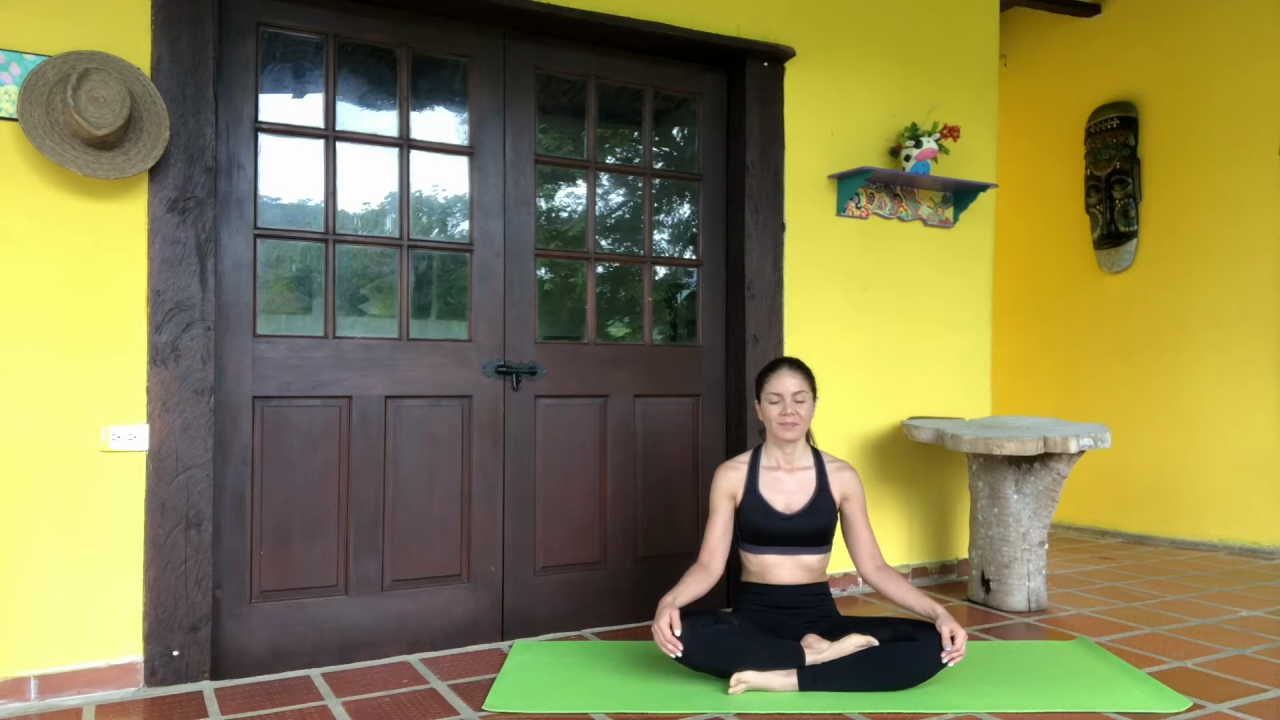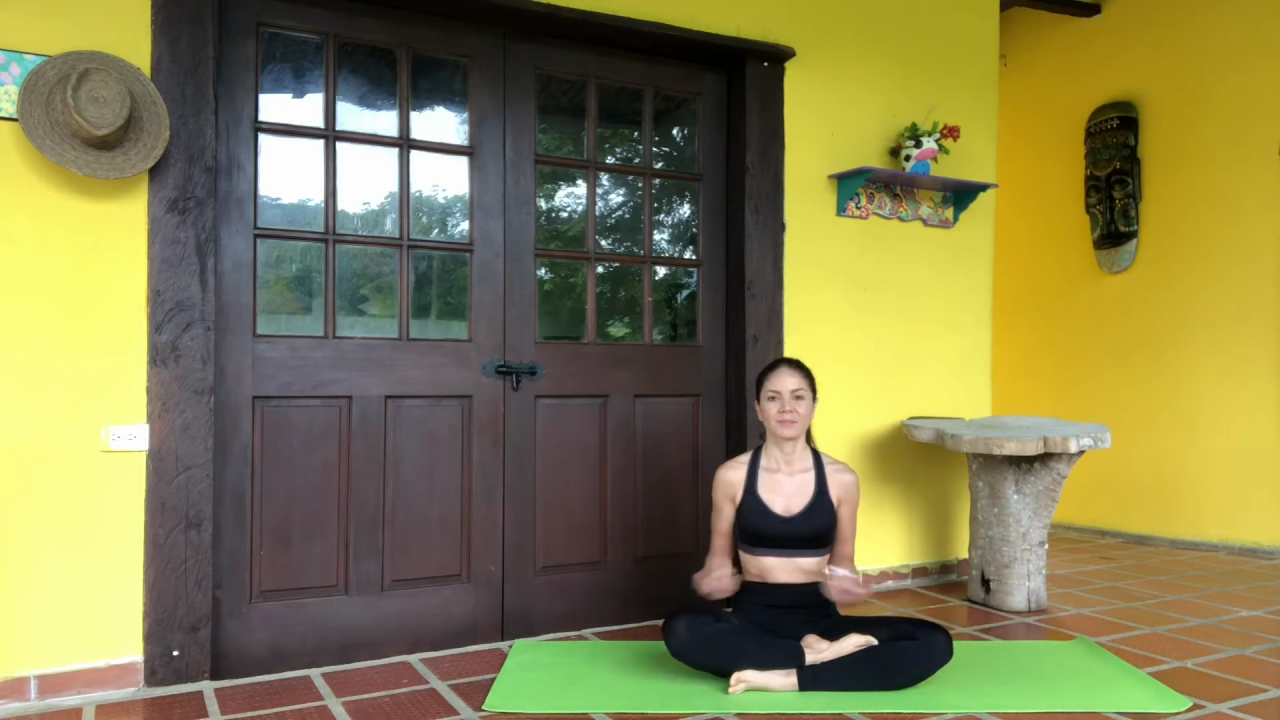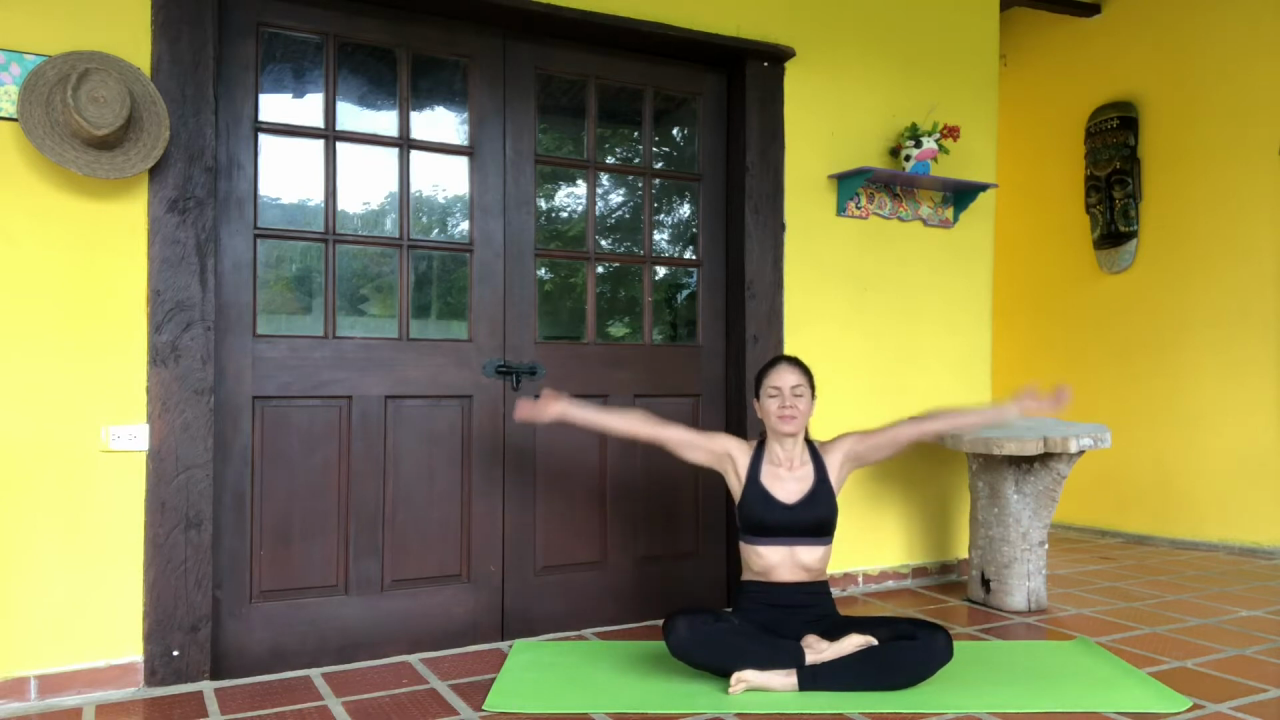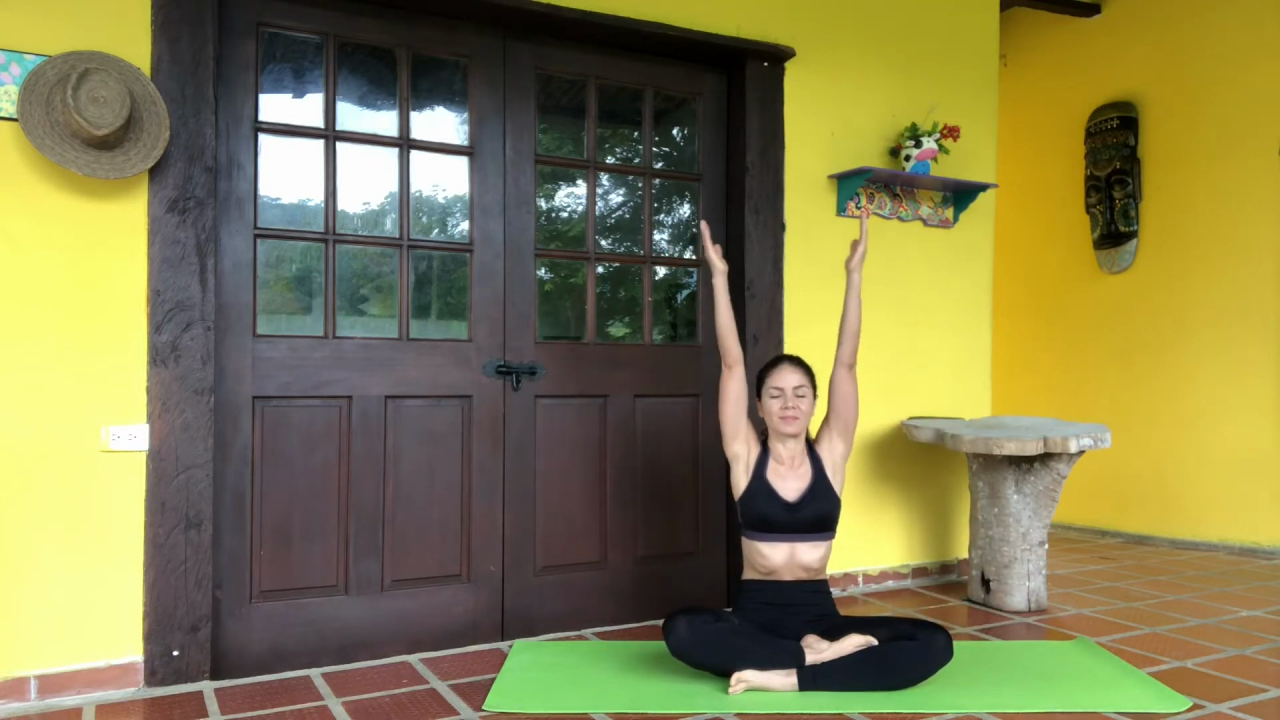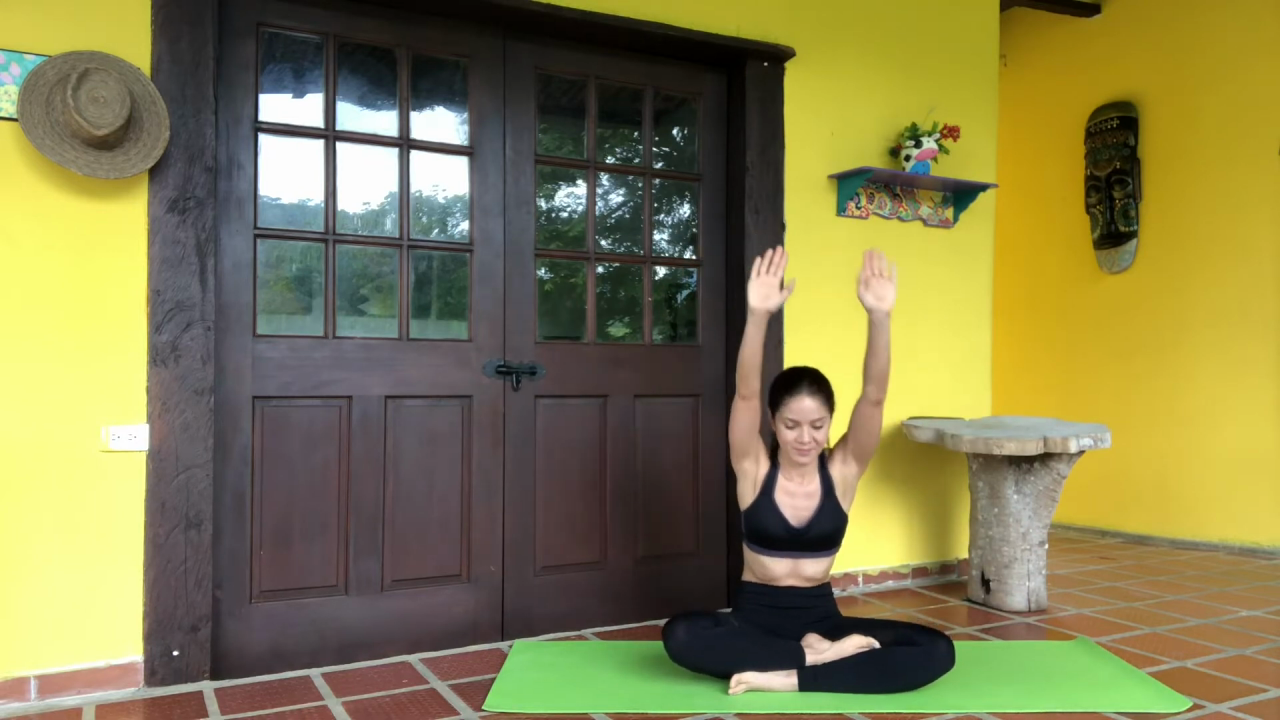
dt=1s
person 1, frame 1
left shoulder: (841, 476)
right shoulder: (732, 475)
left elbow: (873, 566)
right elbow: (710, 564)
left wrist: (938, 612)
right wrist: (670, 602)
left hip: (818, 616)
right hip: (753, 617)
left knee: (931, 645)
right knee: (685, 634)
left ankle: (786, 677)
right ankle: (815, 654)
person 1, frame 2
left shoulder: (841, 479)
right shoulder: (732, 475)
left elbow: (843, 560)
right elbow: (719, 554)
left wrist: (849, 587)
right wrist: (716, 580)
left hip: (818, 617)
right hip: (753, 617)
left knee: (935, 643)
right knee: (682, 630)
left ankle: (787, 676)
right ankle: (817, 654)
person 1, frame 3
left shoulder: (837, 457)
right shoulder: (735, 456)
left elbow: (920, 429)
right elbow: (654, 430)
left wrist: (1011, 408)
right wrist: (569, 410)
left hip: (818, 612)
right hip: (753, 614)
left knee: (934, 643)
right knee: (682, 630)
left ankle: (785, 674)
right ankle: (816, 656)
person 1, frame 4
left shoulder: (829, 455)
right shoulder: (746, 456)
left elbow: (845, 364)
right elbow: (732, 364)
left wrist: (855, 275)
right wrist: (719, 277)
left hip: (819, 613)
right hip: (755, 614)
left knee: (934, 644)
right knee: (682, 630)
left ankle: (786, 675)
right ankle: (815, 655)
person 1, frame 5
left shoulder: (843, 469)
right shoulder: (754, 467)
left elbow: (873, 396)
right elbow: (746, 394)
left wrist: (879, 317)
right wrist: (758, 315)
left hip: (821, 616)
right hip: (755, 617)
left knee: (936, 651)
right knee: (682, 635)
left ankle: (787, 676)
right ankle: (817, 654)
